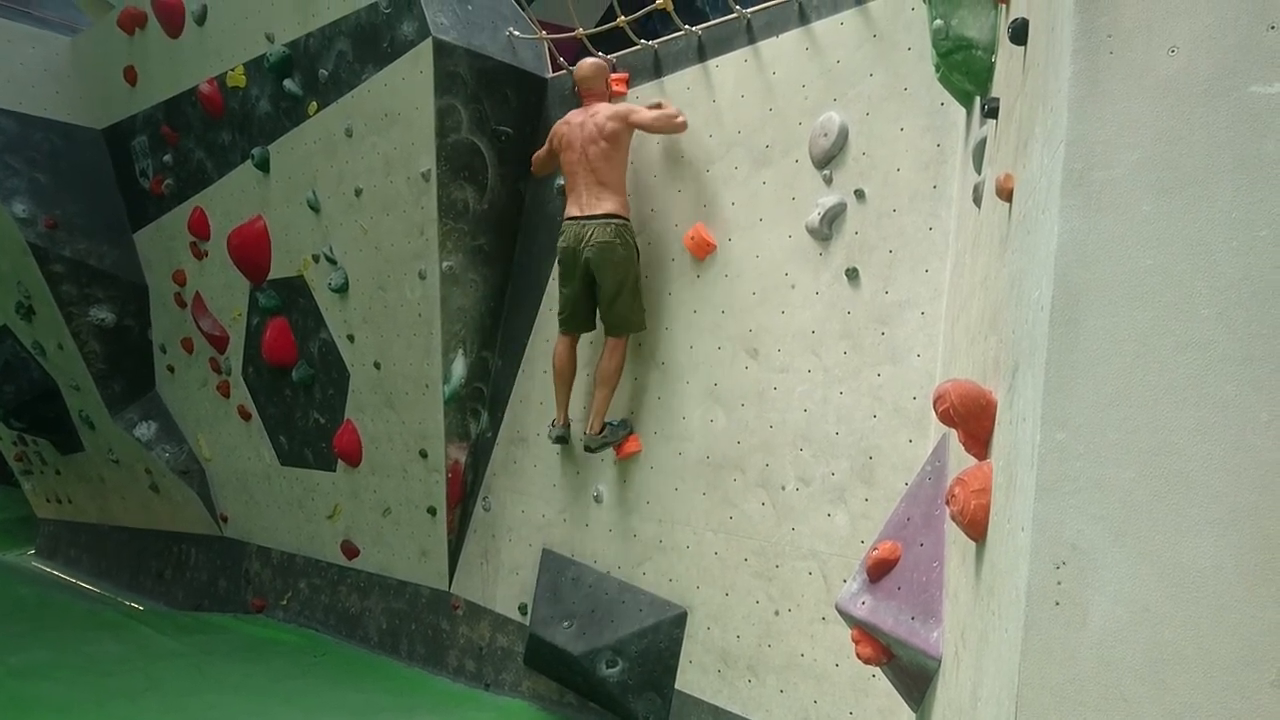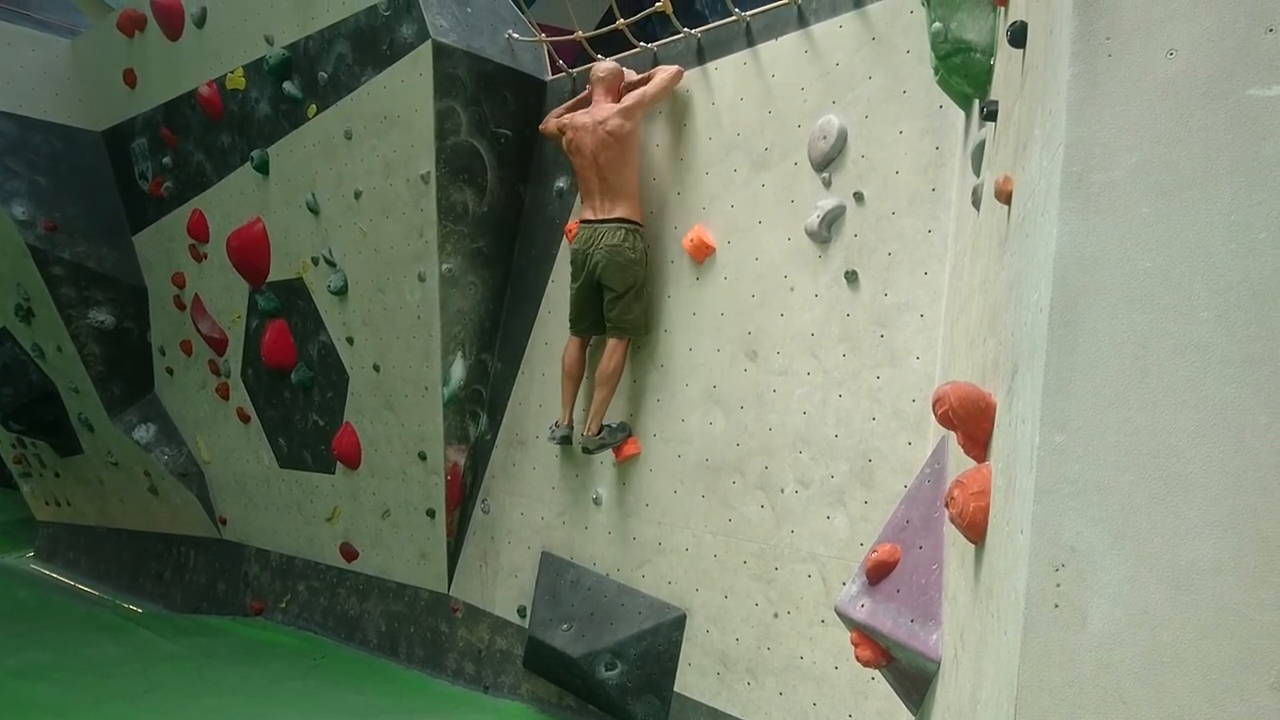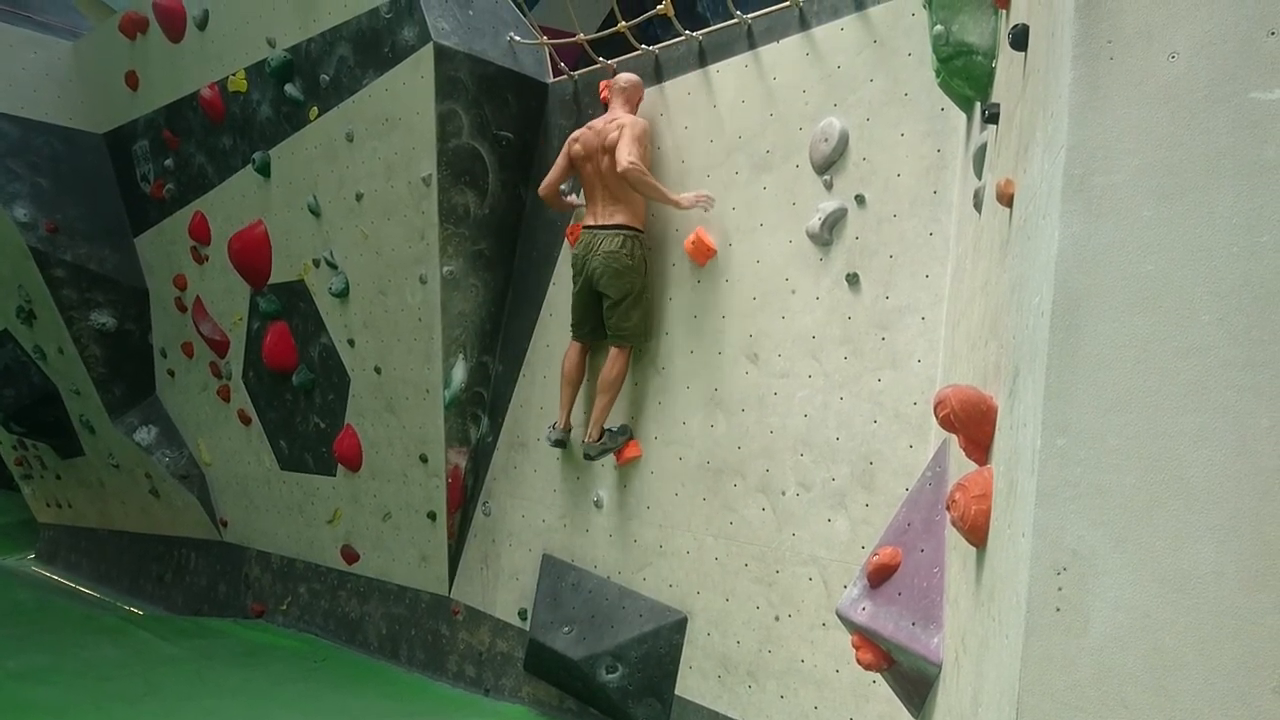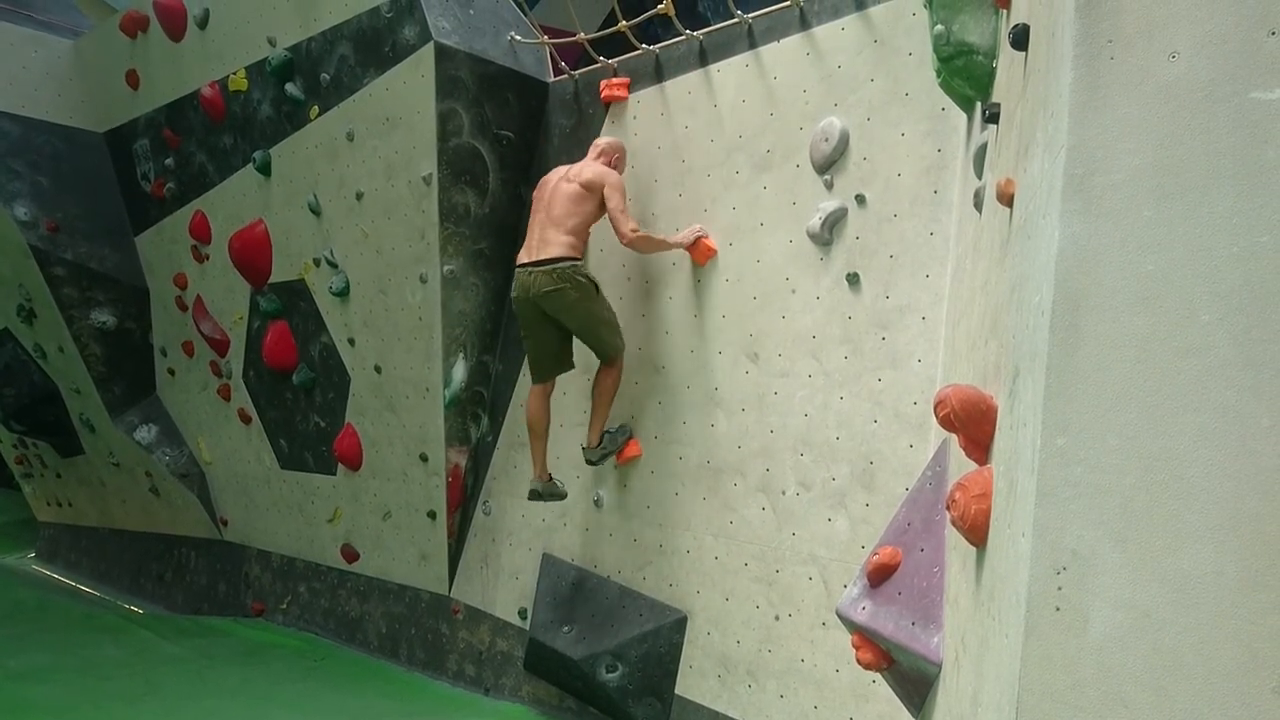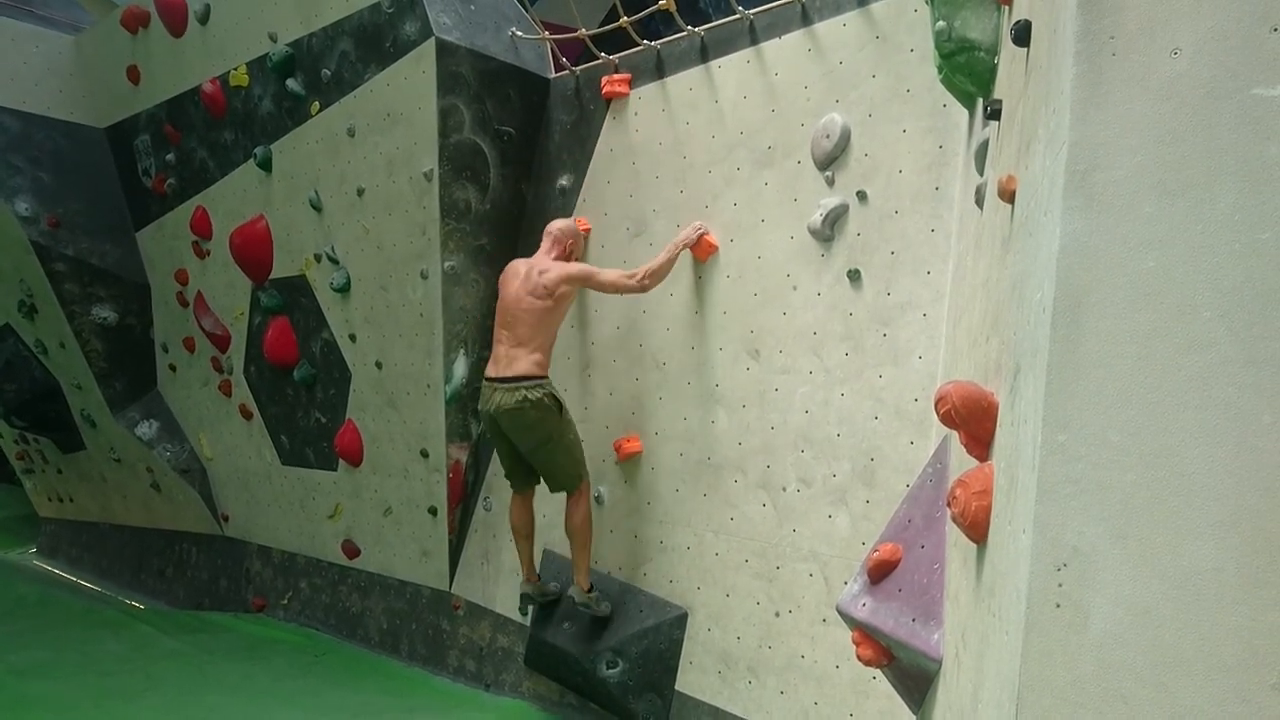
dt=0.4s
person 1, frame 1
left shoulder: (562, 126)
right shoulder: (618, 113)
left elbow: (537, 167)
right elbow: (677, 122)
right wrist: (657, 108)
left hip: (571, 231)
right hip: (610, 231)
left knee: (568, 332)
right knee: (616, 334)
left ankle: (560, 420)
right ankle: (596, 428)
person 1, frame 2
left shoulder: (569, 125)
right shoulder: (626, 112)
left elbow: (546, 123)
right elbow: (674, 73)
left wrist: (584, 96)
right wrist: (636, 80)
left hip: (585, 236)
right hip: (622, 237)
left knee: (578, 334)
right knee: (618, 337)
left ankle: (564, 421)
right ankle: (594, 430)
person 1, frame 3
left shoulder: (578, 137)
right shoulder: (633, 125)
left elbow: (546, 191)
right elbow: (627, 167)
right wrist: (678, 200)
left hip: (585, 242)
right hip: (620, 242)
left knee: (580, 339)
right knee: (620, 343)
left ankle: (562, 424)
right ankle: (595, 435)
person 1, frame 4
left shoulder: (551, 177)
right shoulder: (605, 176)
right elbow: (630, 235)
right wrist: (679, 240)
left hip: (523, 279)
right hip: (562, 275)
left knee: (542, 382)
right knee: (613, 355)
left ankle: (540, 477)
right ankle: (596, 442)
person 1, frame 5
left shoulder: (513, 271)
right shoulder: (567, 273)
right elbow: (641, 281)
left wrist: (558, 236)
right wrist: (681, 242)
left hip: (492, 395)
right hip: (529, 396)
left knee: (522, 491)
right knee: (577, 486)
left ankle: (529, 582)
right ankle: (582, 590)
